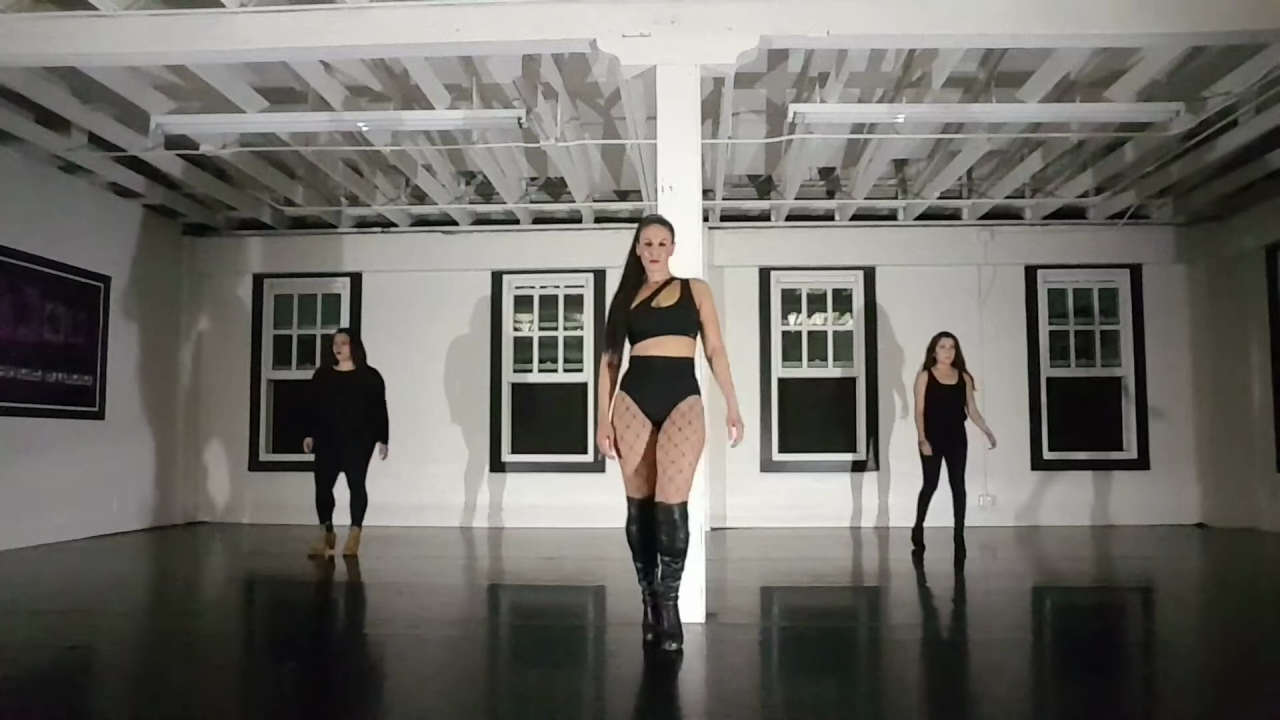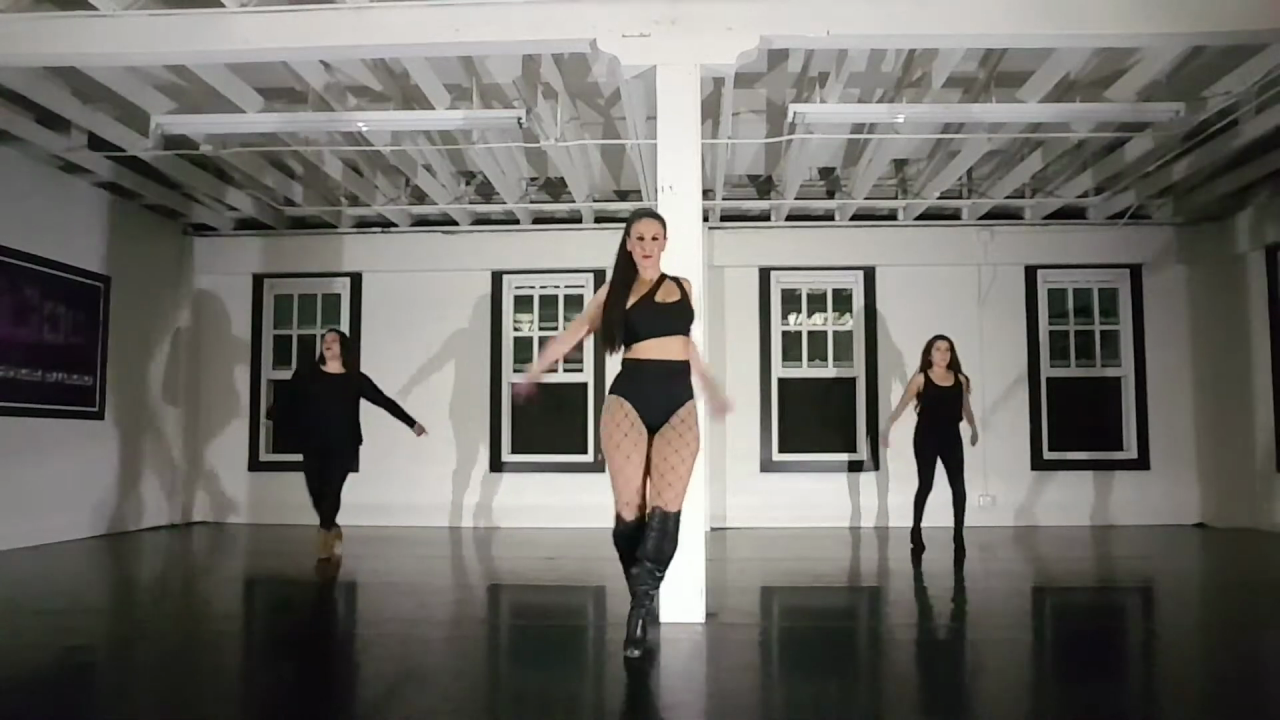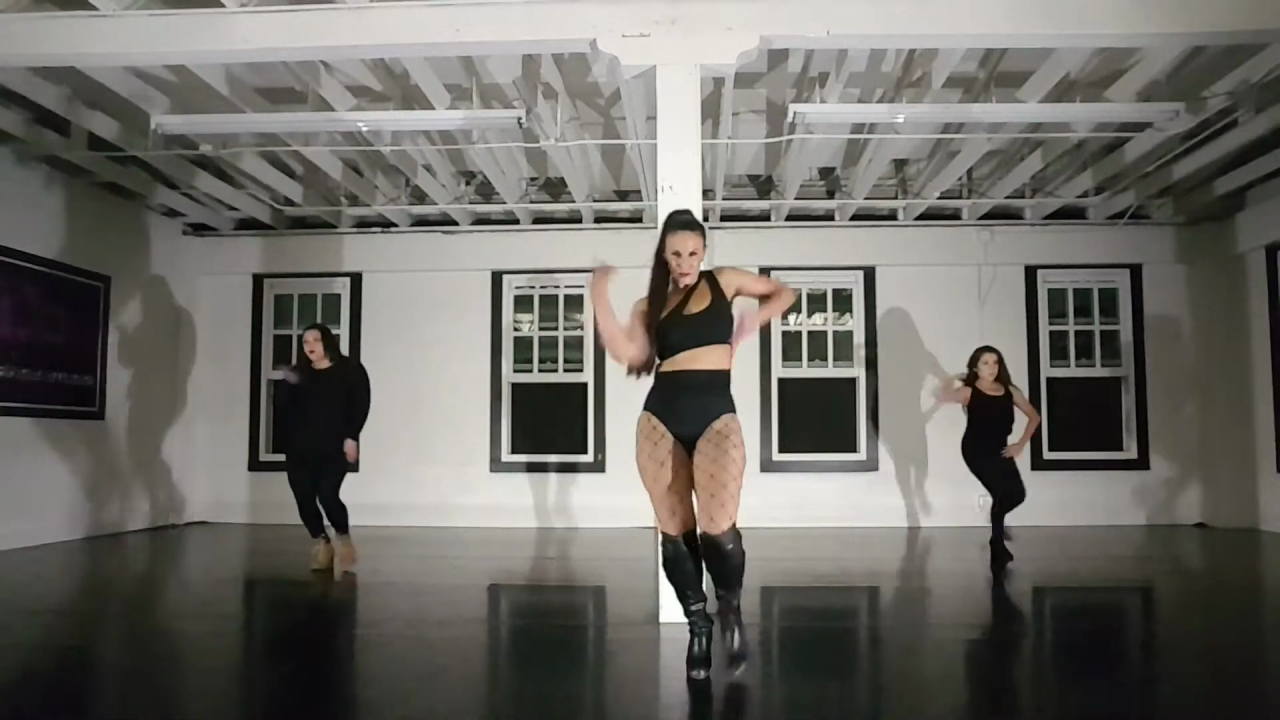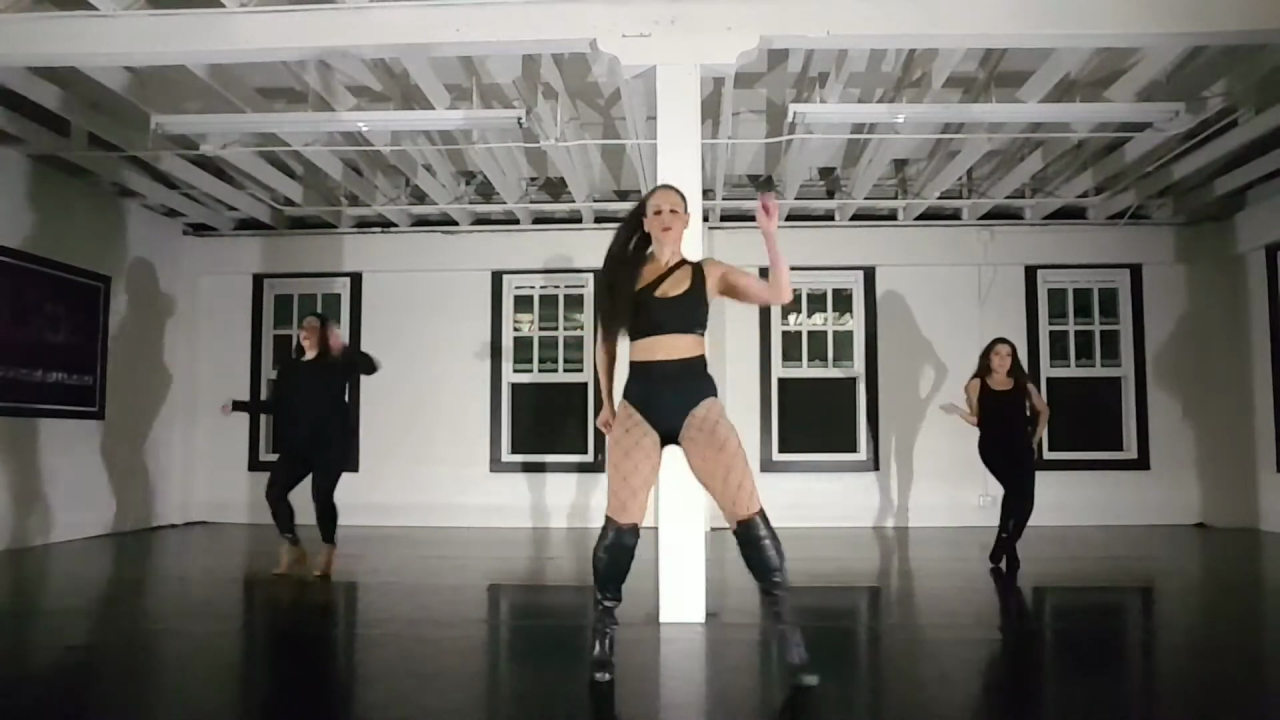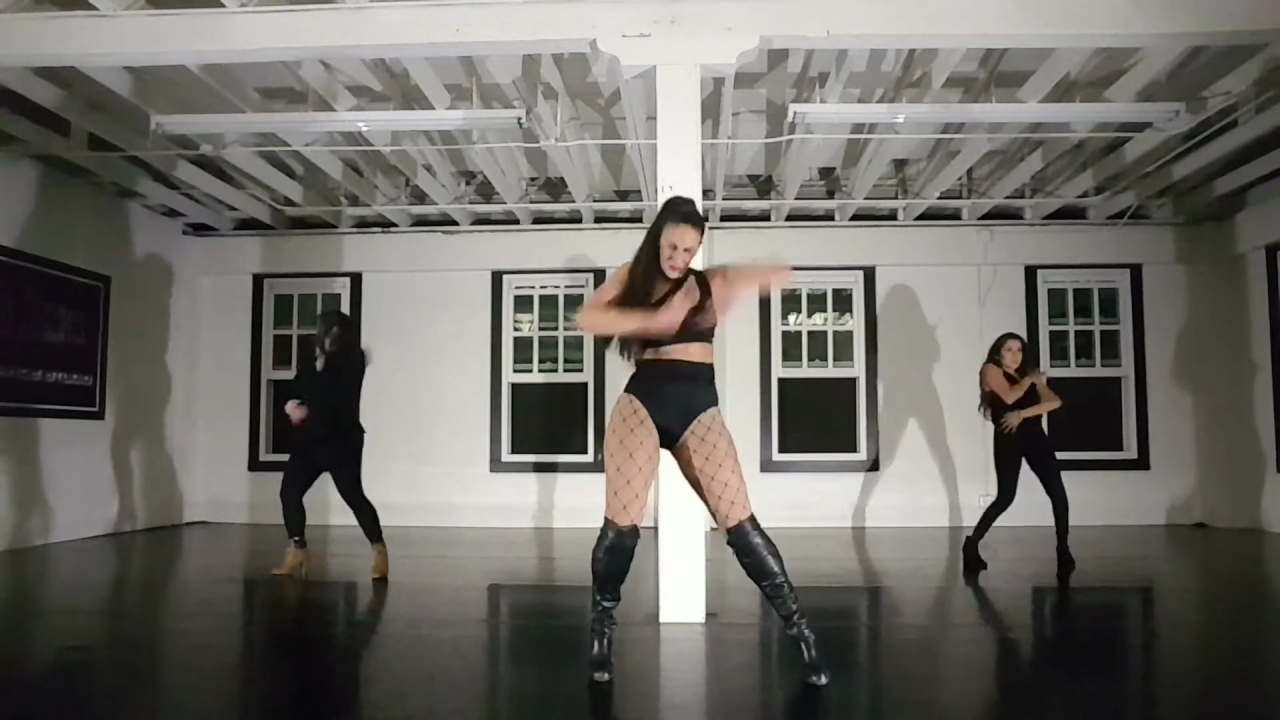
dt=1s
person 1, frame 1
left shoulder: (695, 289)
right shoulder: (626, 295)
left elbow: (715, 350)
right elbow: (610, 359)
left wrist: (732, 406)
right wrist: (603, 418)
left hip: (682, 399)
right hip: (634, 399)
left knee: (672, 504)
right knee: (639, 504)
left ankle: (670, 604)
right ankle: (651, 600)
person 1, frame 2
left shoulder: (683, 286)
right shoulder: (614, 291)
right elbow: (573, 334)
left wrist: (712, 388)
right wrist: (532, 374)
left hip: (678, 404)
right hip: (628, 400)
left knee: (667, 510)
right knee: (630, 512)
left ankle: (641, 606)
right ankle: (638, 588)
person 1, frame 3
left shoulder: (724, 281)
right shoulder: (650, 305)
left elbow: (783, 293)
right elbow: (625, 352)
left wrist: (755, 320)
right wrist: (599, 294)
left hip: (716, 414)
right hip: (661, 416)
left knee: (718, 528)
right knee: (675, 533)
left ankle: (731, 616)
right ankle: (698, 623)
person 1, frame 4
left shoulder: (706, 272)
right shoulder: (624, 271)
left elbow: (780, 294)
right elbow: (606, 334)
left wrist: (769, 233)
right wrist: (606, 400)
left hip: (697, 400)
right hip: (639, 402)
left knee: (747, 512)
right knee: (621, 521)
left ankle: (786, 629)
right ankle: (604, 628)
person 1, frame 5
left shoulder: (711, 281)
right shoulder: (631, 275)
left elbow: (777, 273)
right elbow: (588, 318)
left wrist: (729, 288)
right wrist: (650, 320)
left hip: (699, 406)
right hip: (642, 402)
left knee: (741, 523)
right knee: (622, 523)
left ankle: (801, 631)
right ankle: (600, 632)
person 2, frame 1
left shoulder: (369, 376)
right shoulder: (322, 374)
left elbow: (380, 410)
right elbow: (315, 406)
left wrist: (382, 440)
right wrist: (310, 434)
left hip: (359, 440)
right hip: (327, 439)
left knee: (356, 484)
right knee: (322, 486)
left ankle: (354, 535)
right ankle: (327, 535)
person 2, frame 2
left shoulder: (356, 379)
right shoulder: (306, 373)
left elbow: (384, 401)
right elbow: (288, 398)
left wrist: (412, 423)
right wrist: (273, 416)
left hip: (343, 443)
right hip: (313, 443)
left knee: (332, 489)
right knee: (316, 490)
left ankle: (325, 534)
right ankle: (332, 529)
person 2, frame 3
left shoulder: (350, 370)
right shoulder: (301, 374)
left elbow: (362, 405)
right elbow: (287, 407)
left wrist: (352, 437)
right wrist: (289, 382)
left hip: (334, 447)
right hip: (300, 447)
left knee: (327, 496)
right knee: (304, 498)
left ankle: (344, 539)
right ankle: (322, 544)
person 2, frame 4
left shoulder: (335, 362)
right shoulder: (289, 369)
left elbow: (368, 366)
right elbow: (272, 405)
left wrist: (342, 349)
right wrist: (238, 405)
left hip: (331, 442)
right hip: (296, 443)
left knee: (322, 495)
right knee: (275, 491)
left ankle: (327, 551)
right ankle: (292, 548)
person 2, frame 5
left shoulder: (350, 359)
right shoulder: (313, 366)
right elbow: (296, 393)
right wrist: (292, 406)
left hip: (340, 440)
right hip: (310, 440)
left knee: (353, 495)
right knee: (289, 492)
left ankle: (379, 552)
right ankle: (297, 553)
person 3, frame 1
left shoulder: (964, 378)
right shoulder: (925, 377)
left elbow: (972, 410)
right elbow: (919, 410)
left wrist: (987, 432)
right wrist: (922, 438)
left hip: (956, 437)
right hip: (933, 437)
left knee: (958, 485)
right knee: (930, 484)
left ankle: (959, 536)
right ankle: (918, 529)
person 3, frame 2
left shoulder: (960, 379)
right shoulder: (920, 379)
left elbow: (965, 406)
right elbow: (903, 404)
left wrist: (974, 429)
right wrist: (887, 428)
left hip: (951, 437)
right hip: (926, 437)
left knee: (958, 485)
right knee: (925, 484)
left ankle: (958, 536)
right ankle: (916, 531)
person 3, frame 3
left shoulder: (1010, 391)
right shoulder: (968, 391)
left elbow: (1034, 416)
right elbow: (944, 395)
left wrist: (1021, 444)
right wrist: (964, 379)
left hip: (1000, 451)
right hip: (975, 450)
left knee: (1018, 494)
right knee: (1002, 494)
left ankle: (998, 528)
right ankle: (997, 543)
person 3, frame 4
left shoulder: (1023, 385)
right shoulder: (977, 384)
left elbow: (1043, 410)
right elbow: (976, 419)
left wrist: (1036, 437)
right wrist: (957, 411)
left hip: (1021, 447)
right hip: (992, 446)
left knee: (1026, 499)
right knee: (1013, 489)
left ankle: (1009, 544)
right ankle: (1003, 536)
person 3, frame 5
left shoulder: (1031, 377)
right shoulder: (991, 370)
left elbow: (1053, 401)
right elbow: (1009, 397)
left wrist: (1022, 414)
right wrist: (1029, 380)
left hip: (1035, 438)
right hip: (1007, 440)
left knee: (1058, 492)
right knee: (1005, 497)
left ankle: (1063, 549)
right ankle: (971, 545)
